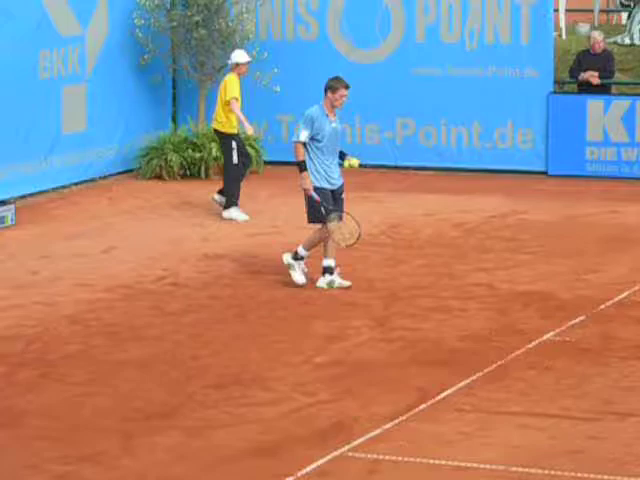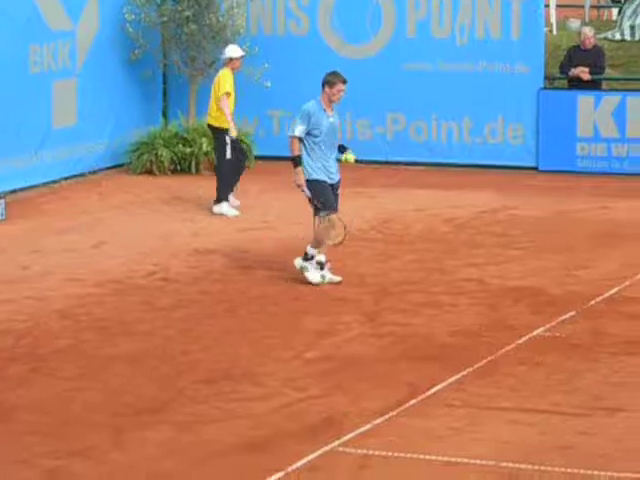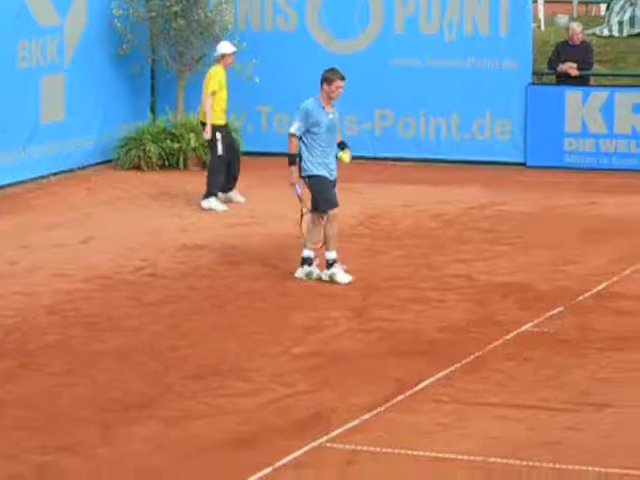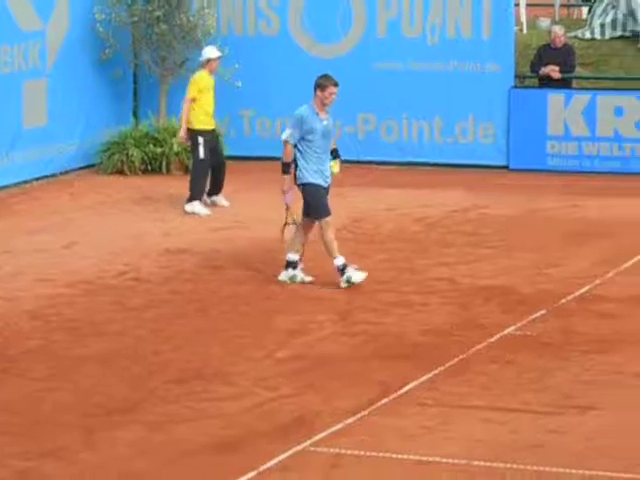
dt=0.1s
person 1, frame 1
left shoulder: (335, 118)
right shoulder: (311, 115)
right elbow: (299, 145)
left wrist: (345, 157)
right wrist: (305, 175)
left hip: (336, 181)
right hip: (318, 182)
right knee: (325, 228)
left ankle: (329, 274)
right ankle: (295, 257)
person 1, frame 2
left shoulder: (333, 112)
right shoulder: (309, 110)
right elbow: (295, 139)
left wrist: (344, 151)
right wrist: (298, 170)
left hip: (333, 175)
right hip: (316, 176)
left knee: (327, 221)
right knee: (328, 219)
left ankle: (319, 268)
right ankle: (307, 259)
person 1, frame 3
left shoulder: (333, 109)
right shoulder: (307, 108)
right elbow: (294, 137)
left wrist: (343, 148)
right wrist: (294, 167)
left hip: (330, 171)
right hip: (315, 172)
left knee: (318, 217)
right knee: (331, 214)
left ankle: (307, 265)
right ankle: (332, 266)
person 1, frame 4
left shoulder: (327, 115)
right shoulder: (302, 115)
right elbow: (288, 145)
left wrist: (335, 157)
right wrist: (286, 176)
left hip: (323, 177)
right hip: (310, 179)
left knee: (308, 223)
right knee: (326, 222)
left ankle: (290, 268)
right ankle: (344, 271)
person 2, frame 1
left shoulder: (232, 79)
right shoulder: (231, 80)
right elbow: (233, 105)
right wrist: (245, 123)
left hip: (229, 129)
right hip: (227, 130)
left knee: (245, 161)
right knee: (233, 167)
left ankle: (223, 195)
right ankle: (229, 208)
person 2, frame 2
left shoulder: (226, 74)
right shoulder: (225, 75)
right elbow: (223, 100)
right wrist: (231, 124)
left hip: (223, 124)
right hip: (221, 125)
left knee: (240, 156)
right knee: (226, 163)
left ankle: (226, 192)
right ankle: (220, 203)
person 2, frame 3
left shoulder: (222, 73)
right shoulder: (215, 73)
right elbow: (207, 99)
right wrist: (208, 125)
left hip: (221, 122)
right hip: (213, 123)
left knee: (234, 156)
right knee: (218, 159)
left ankle: (227, 190)
right ankle: (210, 198)
person 2, frame 4
left shoulder: (211, 79)
right shoulder: (199, 78)
right elbow: (187, 103)
right wrist: (183, 128)
left hip: (210, 127)
right hip: (199, 128)
left knee: (219, 161)
right knee: (201, 163)
left ankle: (214, 195)
right ankle: (193, 202)
